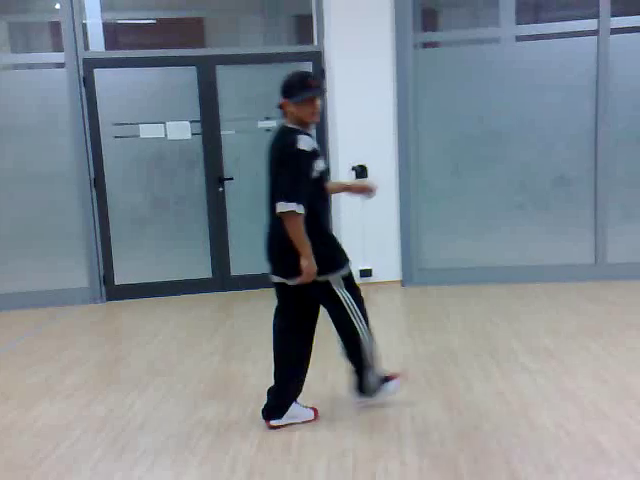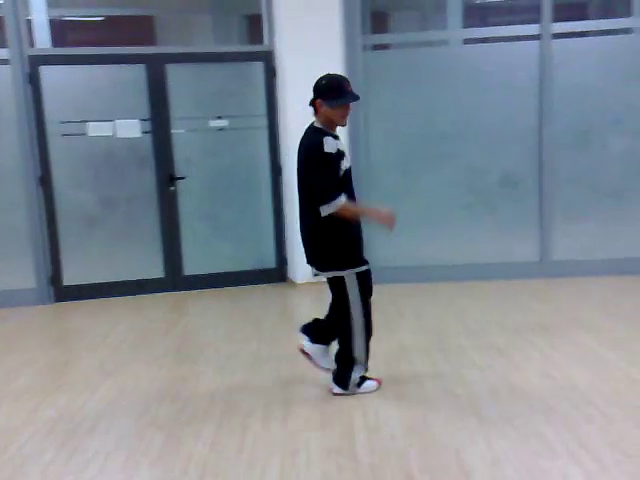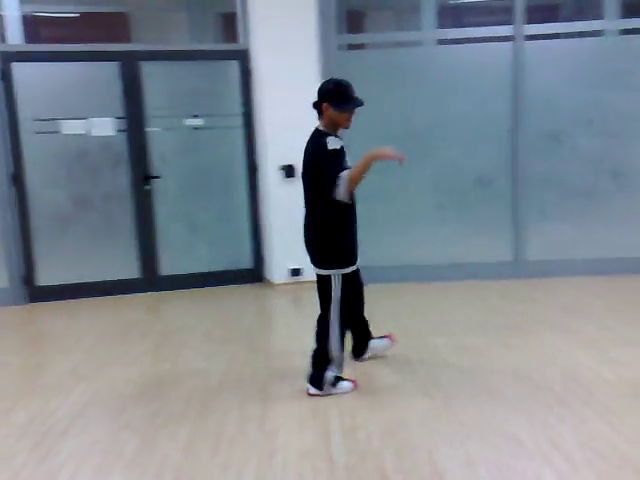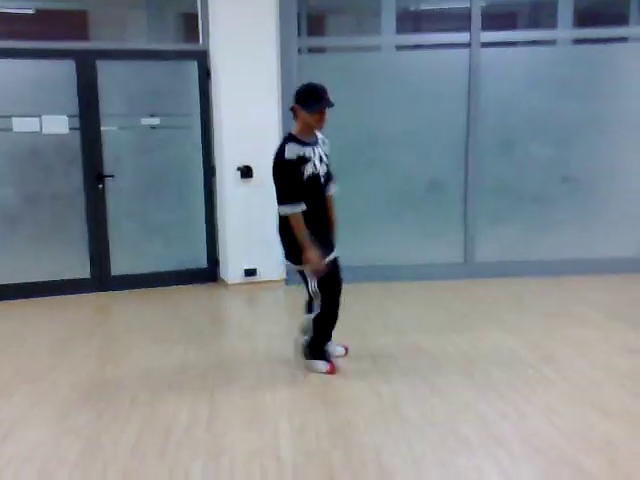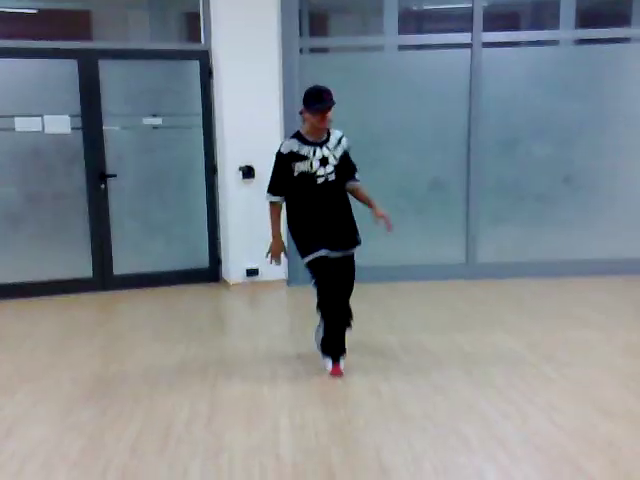
dt=0.2s
person 1, frame 1
left shoulder: (287, 141)
right shoulder: (298, 145)
right elbow: (288, 204)
left wrist: (350, 187)
right wrist: (306, 254)
left hip: (284, 251)
right hip: (307, 250)
left knee: (294, 326)
right knee: (351, 315)
left ankle: (281, 406)
right ankle: (369, 383)
person 1, frame 2
left shoulder: (317, 139)
right shoulder: (323, 146)
right elbow: (330, 203)
right wrist: (373, 212)
left hip: (322, 240)
right hip: (332, 241)
left knee: (351, 299)
right knee: (354, 306)
left ankle: (315, 338)
right ankle: (347, 377)
person 1, frame 3
left shoulder: (323, 142)
right shoulder: (327, 145)
right elbow: (343, 188)
right wrist: (372, 156)
left hip: (336, 236)
right hip: (329, 240)
left knee: (352, 293)
right knee: (336, 305)
left ankle: (363, 344)
right ankle: (322, 378)
person 1, frame 4
left shoulder: (319, 140)
right shoulder: (290, 152)
right elbow: (290, 207)
left wrist: (332, 227)
right wrist: (308, 248)
left hip: (321, 232)
right hip: (302, 237)
left knee: (331, 286)
right knee: (323, 292)
left ankle: (321, 342)
right ankle: (315, 351)
person 1, frame 5
left shoulder: (338, 141)
right shoulder: (290, 149)
left elbow: (349, 181)
right elbow: (276, 196)
left wrist: (374, 207)
right wrist: (276, 236)
left hip: (341, 229)
right hip: (310, 233)
left knee: (344, 286)
right knee: (328, 289)
left ankle: (332, 336)
right ankle: (332, 352)
